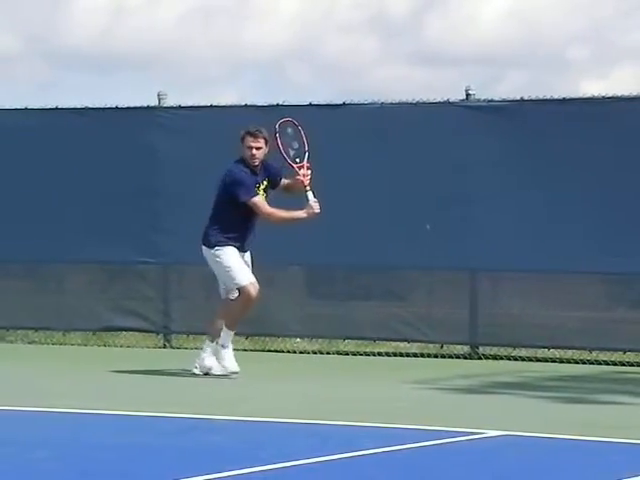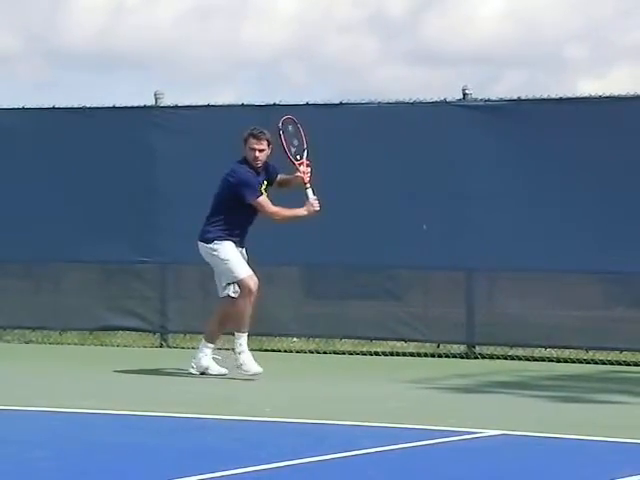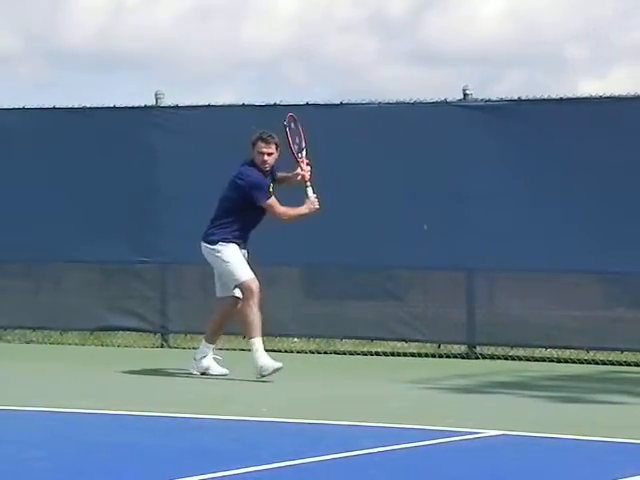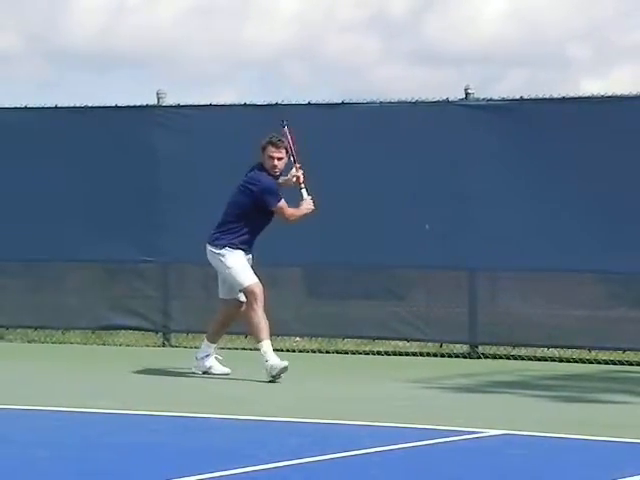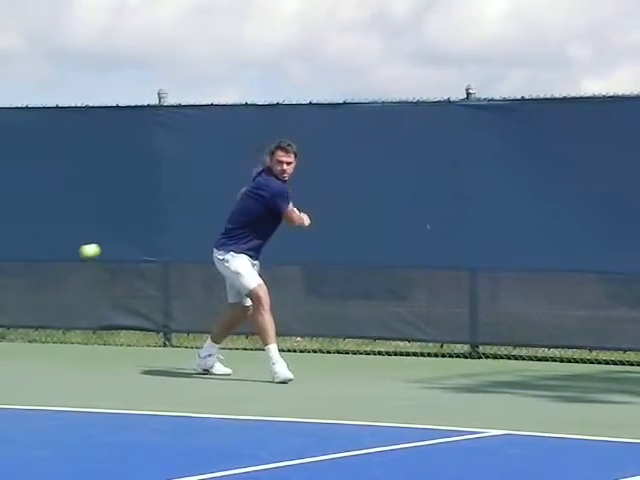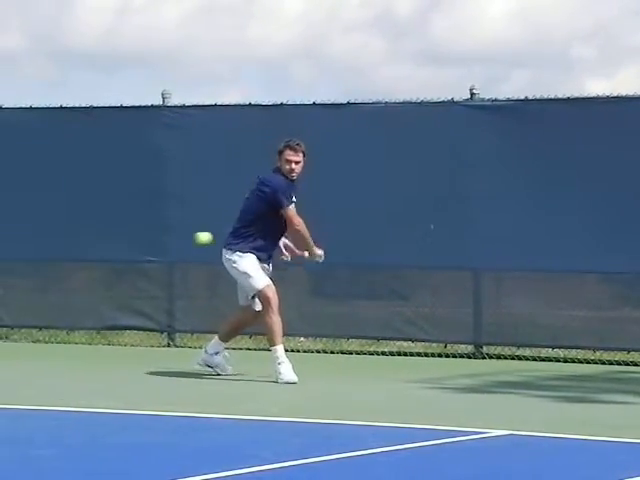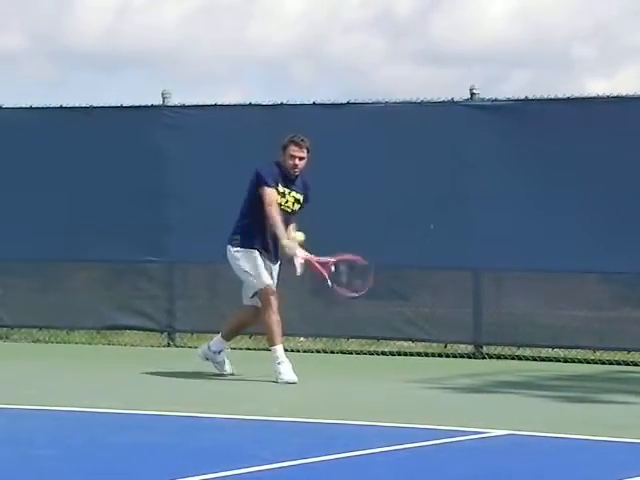
dt=0.3s
person 1, frame 1
left shoulder: (266, 169)
right shoulder: (238, 175)
left elbow: (286, 186)
right elbow: (267, 213)
left wrist: (300, 182)
right wrist: (304, 213)
left hip: (241, 246)
right hip: (220, 244)
left knee: (234, 302)
right knee: (250, 290)
left ankle: (206, 358)
right ankle: (224, 345)
person 1, frame 2
left shoulder: (264, 168)
right shoulder: (242, 175)
left elbow: (280, 181)
right elbow: (272, 212)
left wrist: (297, 178)
right wrist: (305, 210)
left hip: (233, 242)
right hip: (216, 241)
left knee: (232, 301)
right knee: (249, 285)
left ankle: (202, 358)
right ankle: (242, 352)
person 1, frame 3
left shoulder: (265, 170)
right shoulder: (251, 177)
left elbow: (276, 178)
right elbow: (280, 213)
left wrist: (294, 176)
right wrist: (306, 208)
left hip: (233, 244)
right hip: (220, 243)
left knee: (232, 302)
right knee: (251, 288)
left ankle: (202, 358)
right ankle: (260, 357)
person 1, frame 4
left shoulder: (265, 174)
right shoulder: (264, 183)
right elbow: (288, 215)
left wrist: (286, 179)
right wrist: (305, 208)
left hip: (235, 248)
right hip: (225, 248)
left knee: (234, 305)
right knee: (255, 293)
left ankle: (204, 357)
right ankle: (270, 359)
person 1, frame 5
left shoulder: (266, 177)
right shoulder: (274, 188)
left elbow: (244, 193)
right elbow: (294, 220)
right wrist: (303, 218)
left hip: (244, 253)
right hip: (231, 253)
left knee: (242, 308)
right knee: (261, 296)
left ankle: (207, 356)
right ankle: (276, 363)
person 1, frame 6
left shoulder: (287, 183)
right shoulder: (275, 183)
right elbow: (295, 224)
left wrist: (280, 239)
right wrist: (313, 250)
left hip: (261, 255)
right hip: (240, 252)
left knee: (252, 311)
right knee: (270, 297)
left ankle: (212, 352)
right ankle: (282, 363)
person 1, frame 7
left shoulder: (303, 186)
right shoulder: (267, 172)
right elbow: (271, 208)
left wrist: (291, 244)
right wrist: (287, 242)
left hip: (271, 254)
right hip: (244, 248)
left knee: (254, 309)
right knee: (270, 298)
left ankle: (214, 348)
right ankle: (281, 363)
